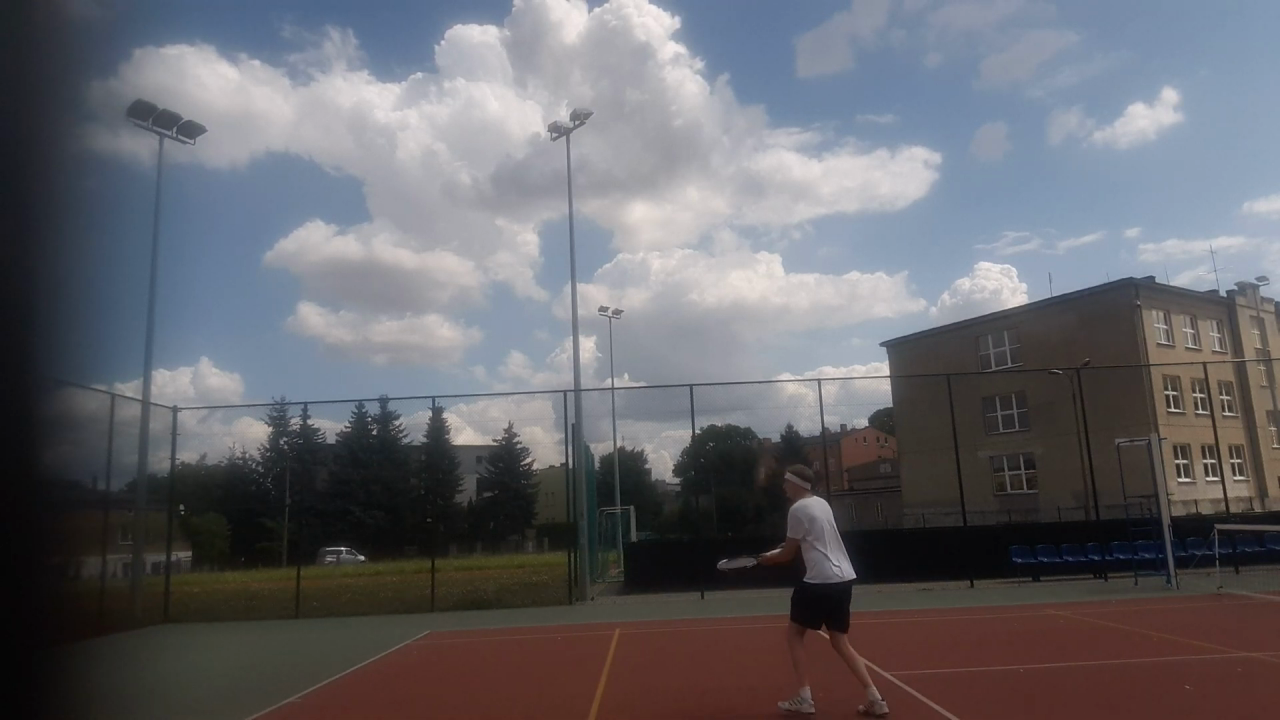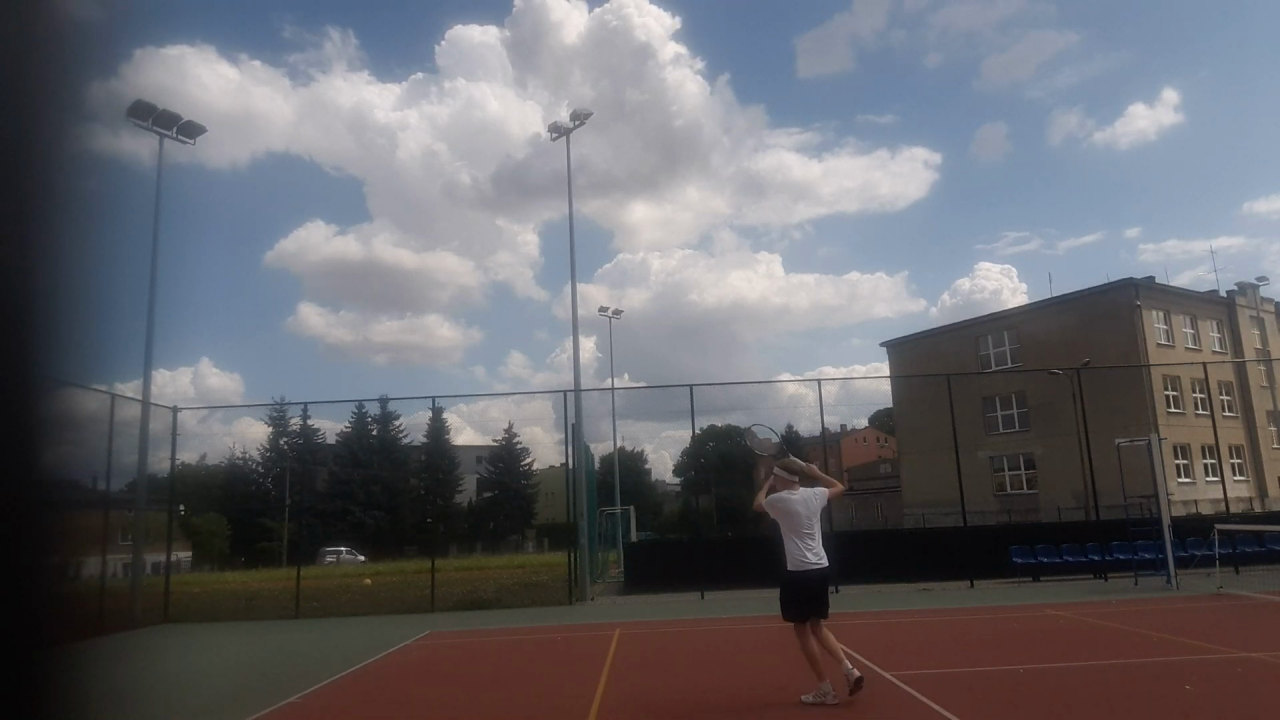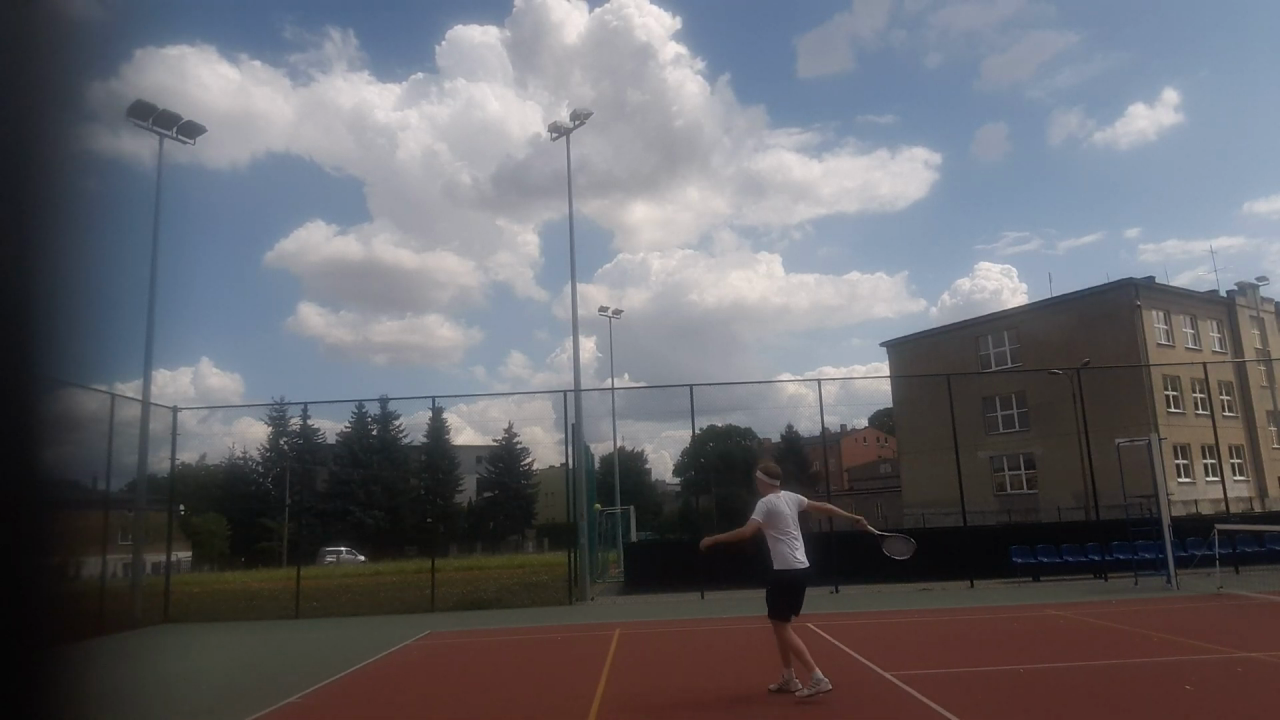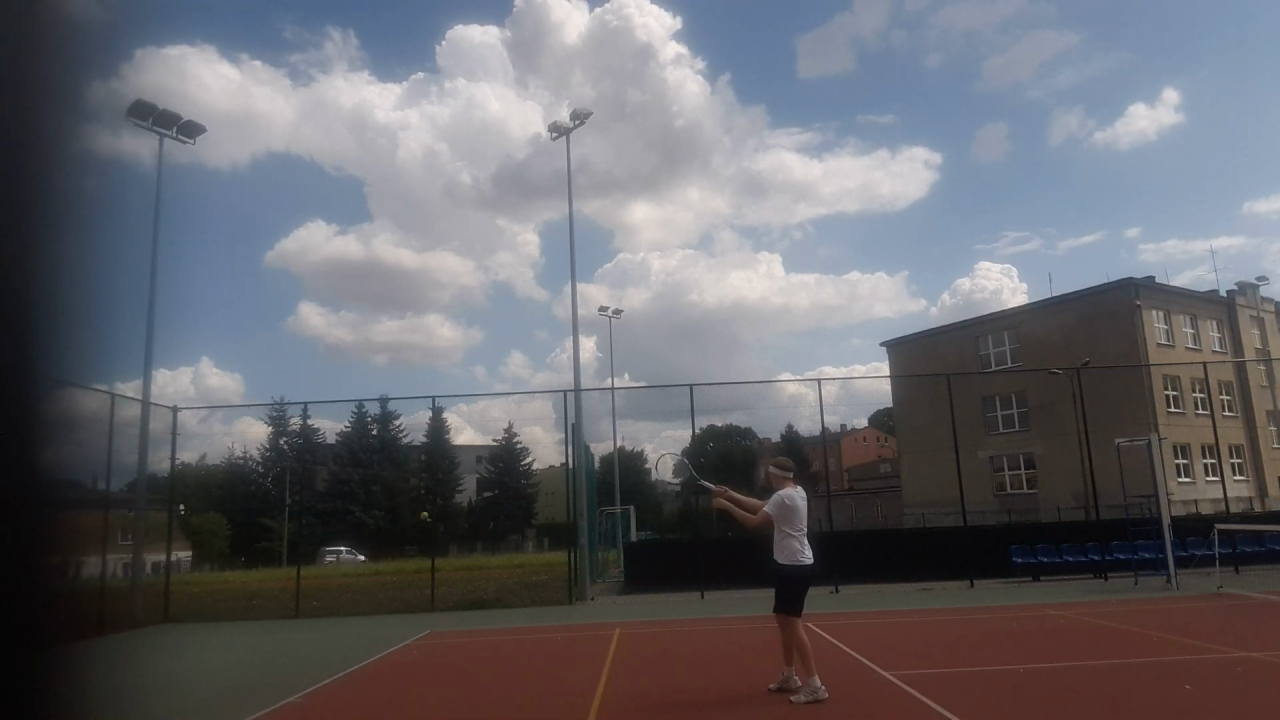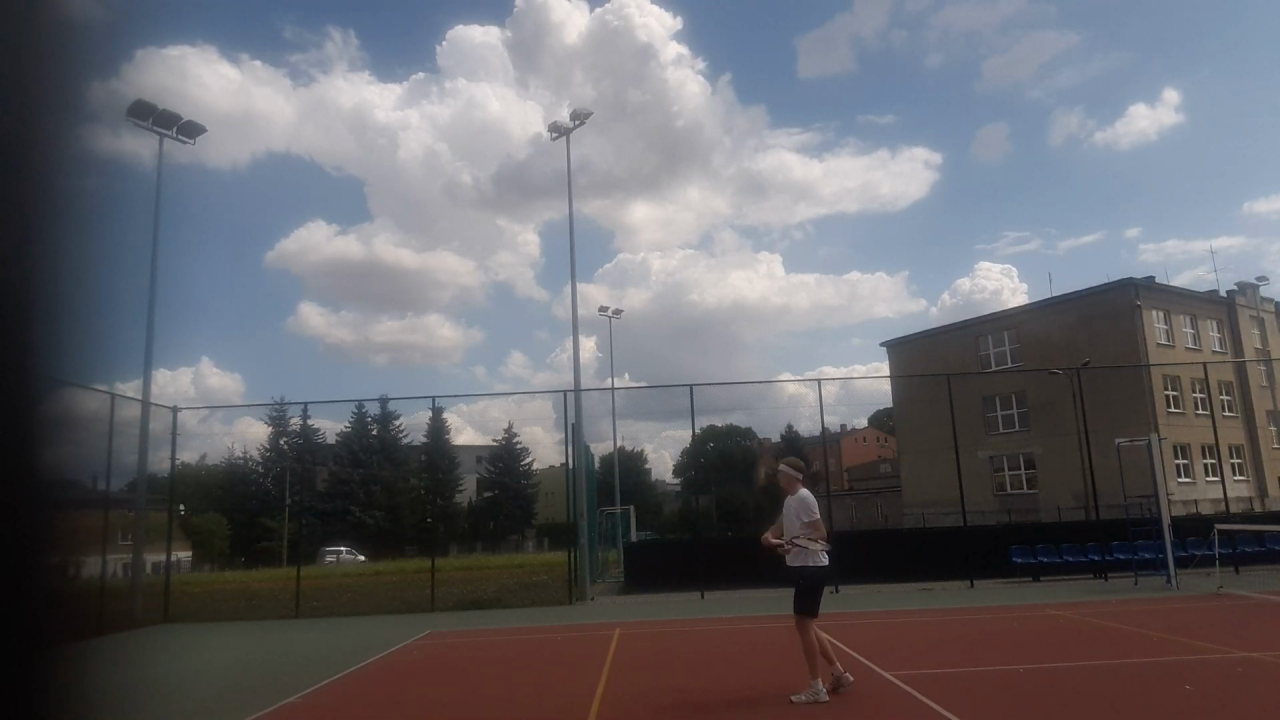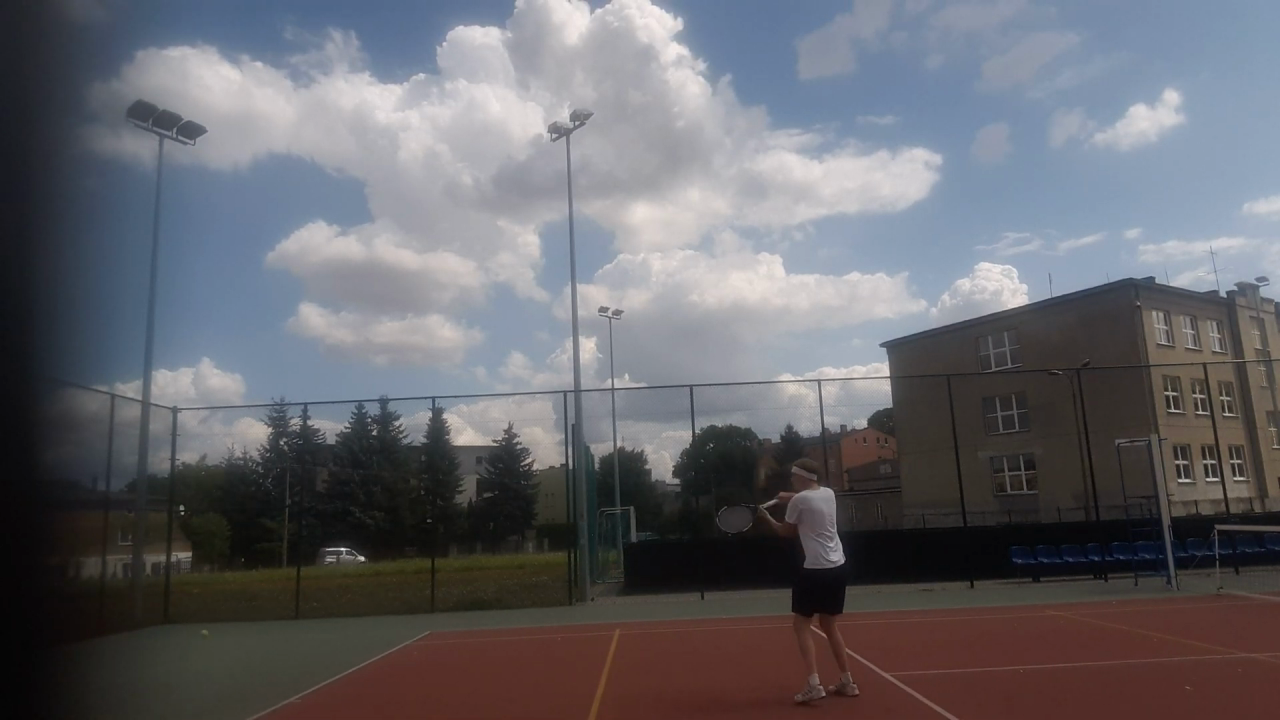
dt=0.4s
person 1, frame 1
left shoulder: (798, 510)
right shoulder: (821, 504)
left elbow: (789, 553)
left wrist: (768, 559)
left hip: (819, 583)
right hip: (843, 580)
left knee: (794, 634)
right knee: (841, 643)
left ankle: (804, 697)
right ankle: (875, 699)
person 1, frame 2
left shoulder: (778, 499)
right shoulder: (816, 494)
left elbow: (757, 505)
right elbow: (837, 487)
left wrist: (767, 483)
right wrist: (814, 471)
left hip: (799, 573)
right hip: (821, 569)
left knee: (803, 632)
right knee: (818, 628)
left ankle: (826, 690)
right ankle: (849, 671)
person 1, frame 3
left shoulder: (766, 503)
right shoulder: (791, 497)
left elbow: (746, 532)
right elbow: (822, 507)
left wrist: (713, 539)
right wrist: (852, 517)
left hip: (786, 571)
right hip: (799, 568)
left knee: (781, 628)
right knee: (781, 625)
left ankle: (818, 679)
right ankle: (789, 678)
person 1, frame 4
left shoulder: (783, 496)
right shoulder: (796, 492)
left elbow: (753, 522)
right elbow: (761, 506)
left wrist: (726, 506)
right wrist: (732, 495)
left hip: (793, 566)
right hip: (797, 565)
left knee: (792, 624)
right knee: (784, 621)
left ankle: (814, 686)
right ankle: (789, 677)
person 1, frame 5
left shoulder: (804, 498)
right shoulder: (790, 499)
left elbow: (821, 534)
right elbow: (779, 528)
left wrist: (791, 545)
right wrist: (769, 537)
left hip: (811, 567)
right hip: (806, 567)
left knee: (803, 625)
right knee: (806, 625)
left ankle: (816, 688)
right ankle: (839, 673)
person 1, frame 6
left shoulder: (799, 500)
right shoulder: (828, 493)
left elbow: (786, 532)
left wrist: (766, 519)
left hip: (815, 570)
right hip: (838, 566)
left knee: (802, 626)
right knee: (829, 624)
left ankle: (814, 686)
right ankle: (847, 682)
